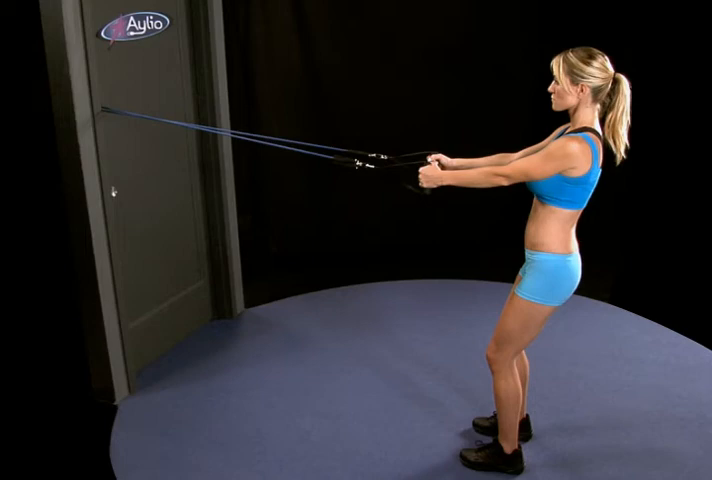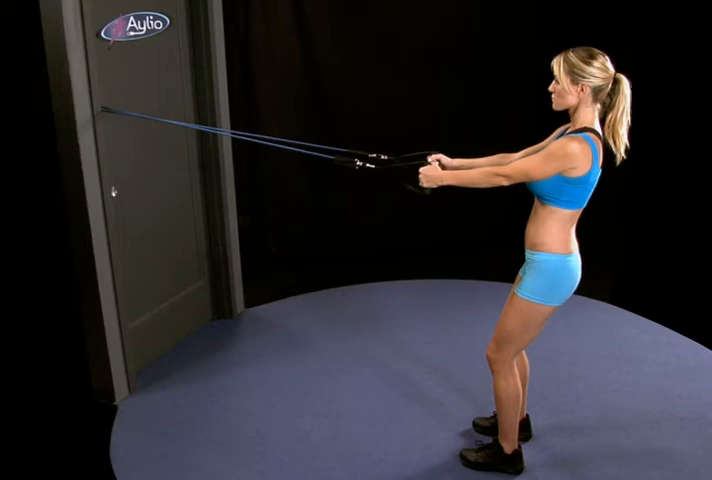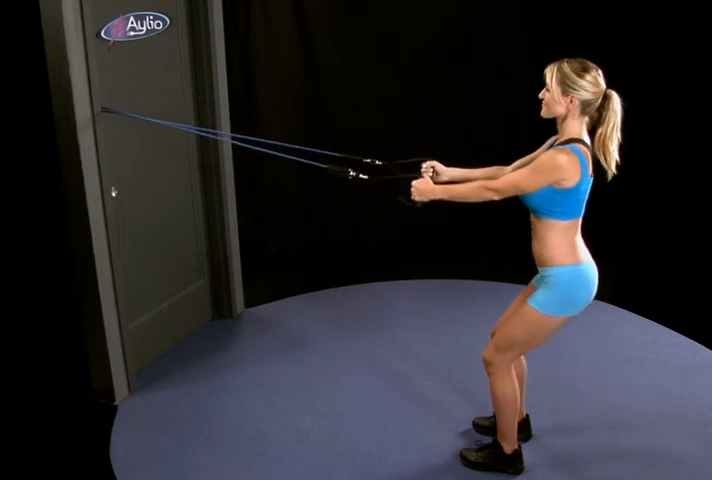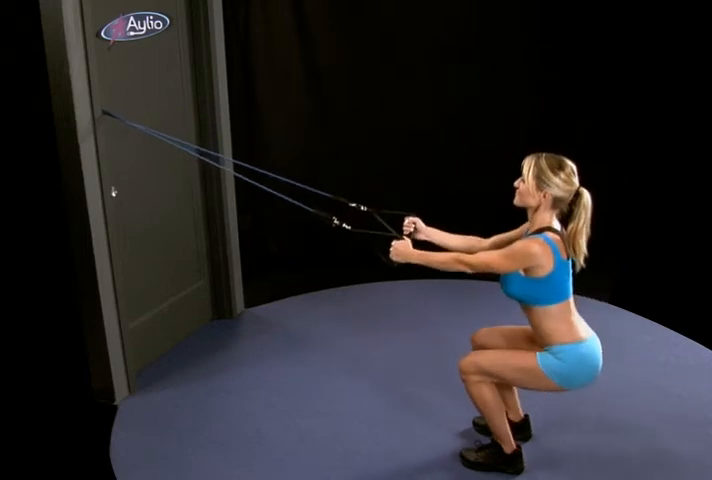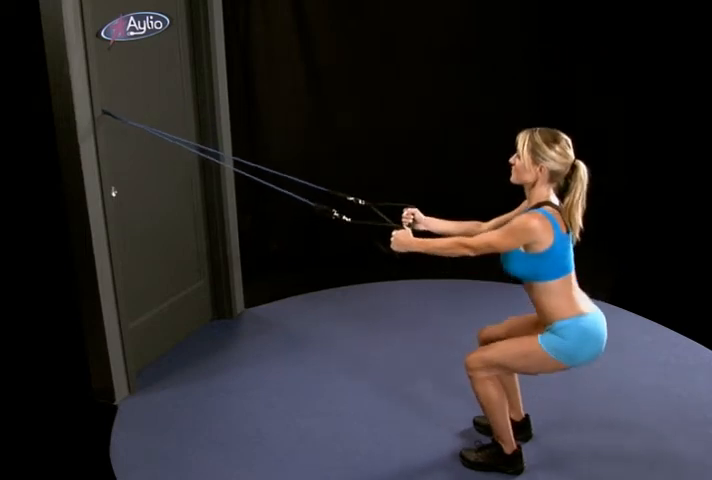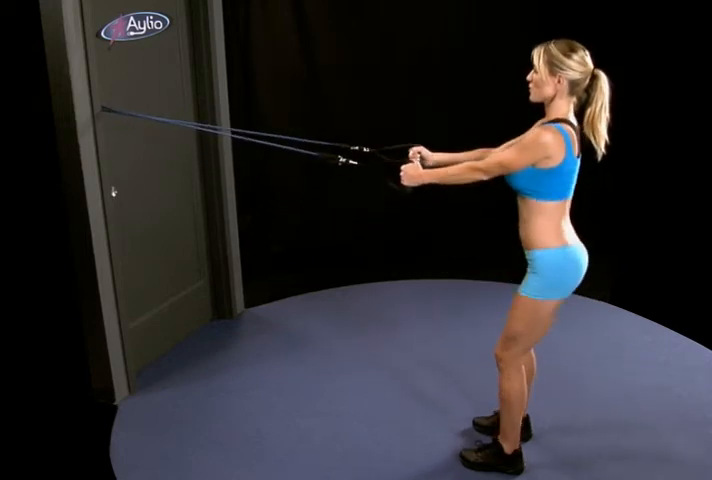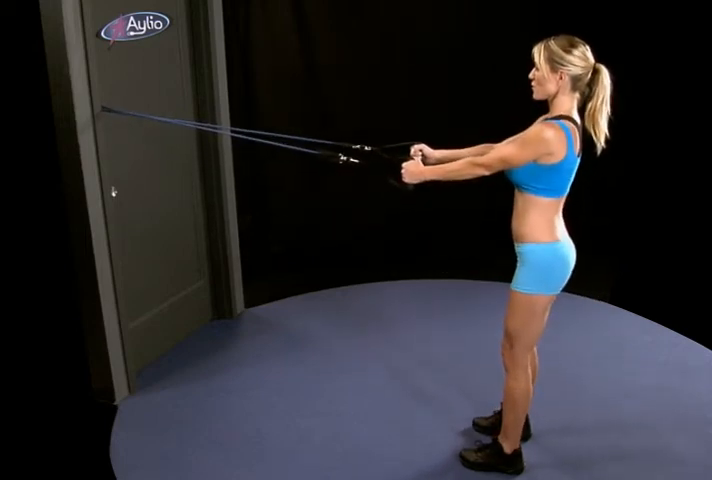
dt=0.7s
person 1, frame 1
left shoulder: (575, 147)
right shoulder: (572, 133)
left elbow: (504, 176)
right elbow: (512, 158)
left wrist: (442, 178)
right wrist: (454, 163)
left hip: (550, 268)
right hip: (546, 261)
left knee: (499, 355)
right knee: (511, 345)
left ankle: (507, 451)
right ankle: (516, 420)
person 1, frame 2
left shoulder: (576, 147)
right shoulder: (573, 134)
left elbow: (504, 176)
right elbow: (514, 158)
left wrist: (444, 178)
right wrist: (455, 163)
left hip: (550, 268)
right hip: (546, 262)
left knee: (499, 355)
right knee: (511, 345)
left ankle: (507, 451)
right ankle: (516, 419)
person 1, frame 3
left shoulder: (563, 159)
right shoulder: (564, 145)
left elbow: (494, 190)
right elbow: (506, 172)
left wrist: (435, 192)
right wrist: (449, 173)
left hip: (566, 282)
right hip: (562, 274)
left knee: (496, 357)
right knee: (504, 338)
left ankle: (507, 452)
right ankle: (516, 420)
person 1, frame 4
left shoulder: (535, 249)
right shoulder: (541, 229)
left elbow: (468, 264)
right elbow: (483, 245)
left wrist: (412, 255)
right wrist: (428, 233)
left hip: (571, 359)
right hip: (565, 343)
left knee: (471, 368)
right knee: (482, 340)
left ankle: (507, 452)
right ankle: (516, 422)
person 1, frame 5
left shoulder: (535, 224)
right shoulder: (540, 208)
left elbow: (471, 247)
right elbow: (482, 228)
left wrist: (412, 244)
right wrist: (428, 223)
left hip: (575, 334)
right hip: (571, 321)
left knee: (478, 364)
right knee: (489, 339)
left ankle: (507, 452)
right ankle: (516, 420)
person 1, frame 6
left shoulder: (548, 137)
right shoulder: (556, 128)
left elbow: (484, 170)
right elbow: (494, 154)
left wrist: (423, 176)
right wrist: (436, 158)
left hip: (553, 263)
right hip: (558, 257)
left knee: (508, 354)
right knee: (518, 346)
left ankle: (507, 451)
right ankle: (516, 419)
person 1, frame 7
left shoulder: (550, 133)
right shoulder: (559, 124)
left elbow: (484, 165)
right elbow: (495, 149)
left wrist: (425, 173)
right wrist: (437, 155)
left hip: (542, 257)
right hip: (549, 252)
left knee: (514, 354)
right knee: (521, 347)
left ankle: (507, 451)
right ankle: (514, 420)
